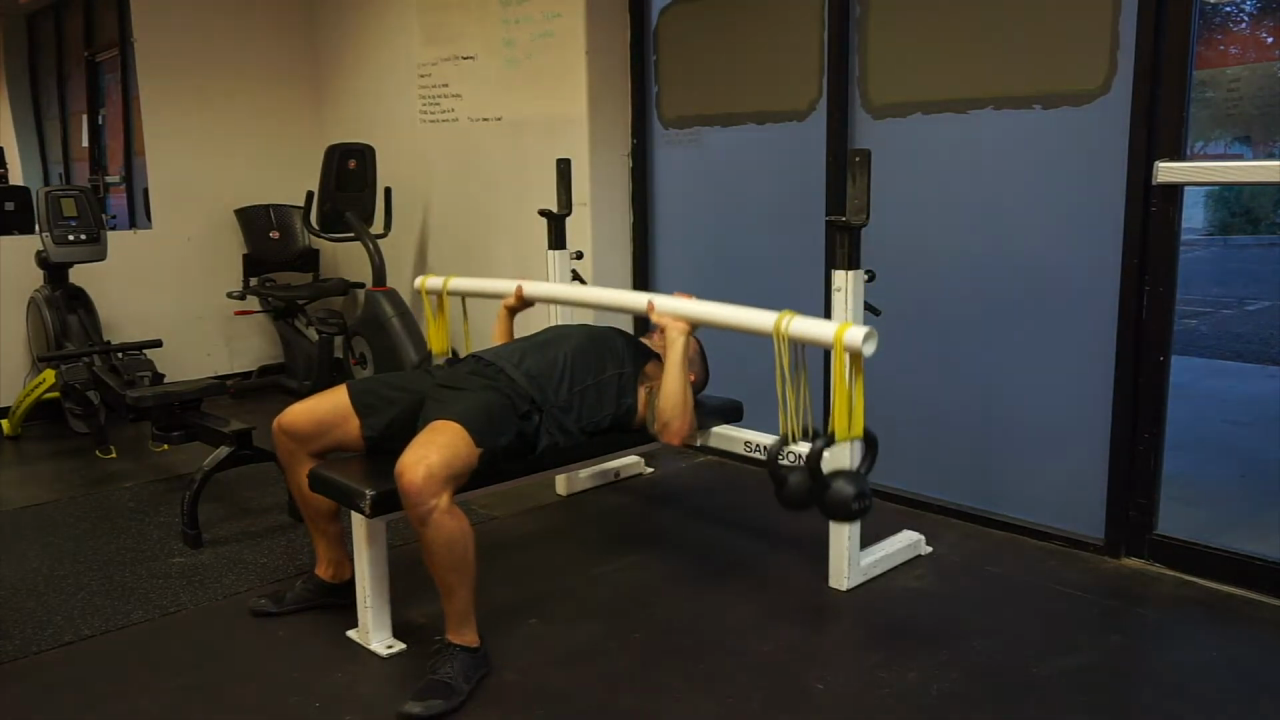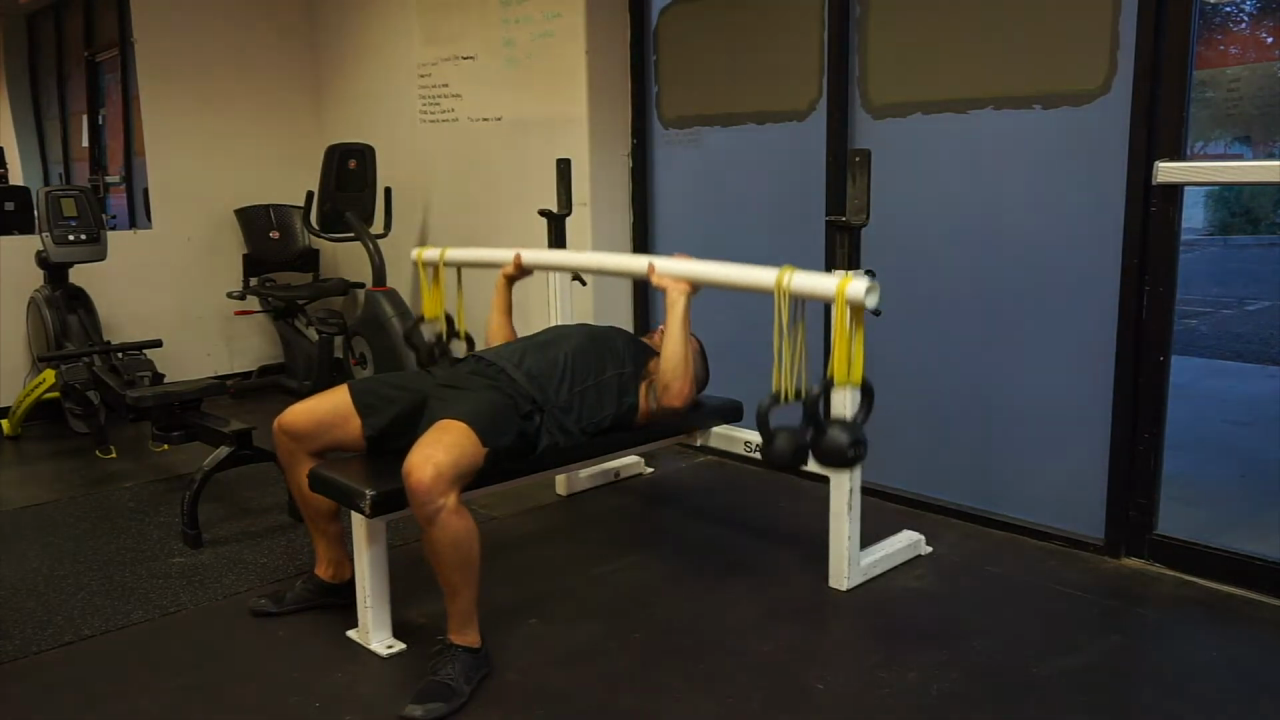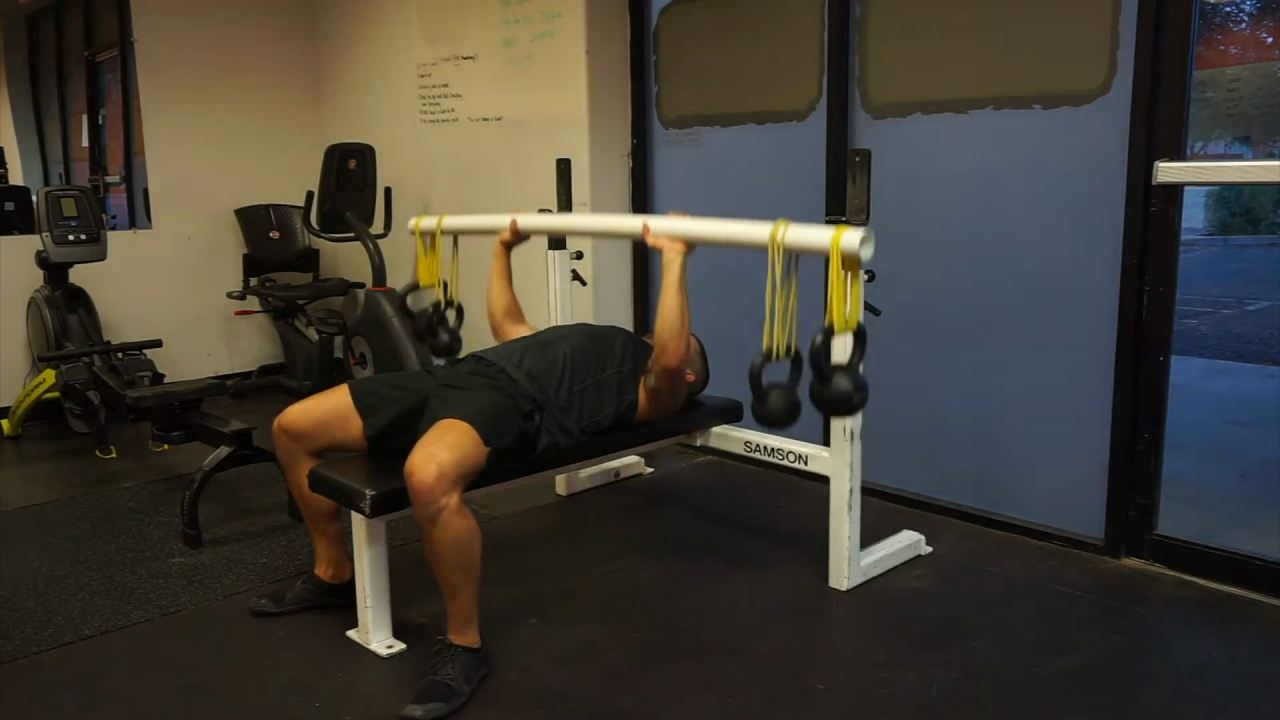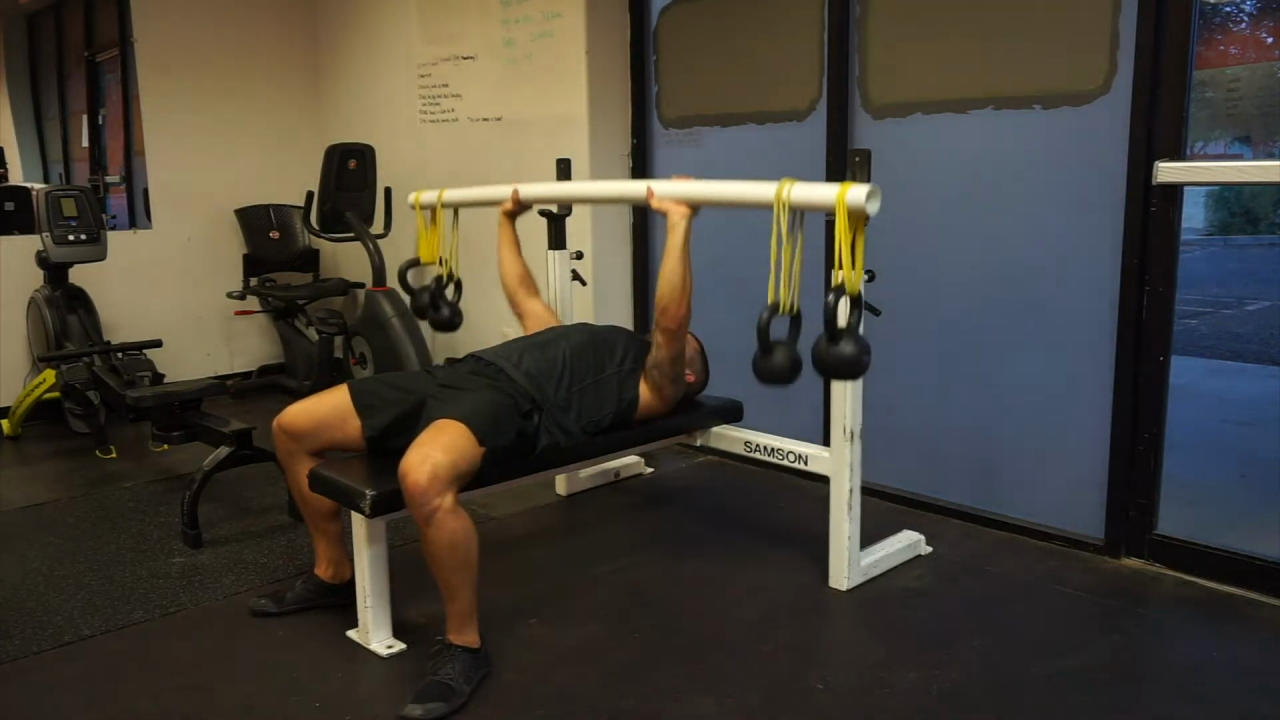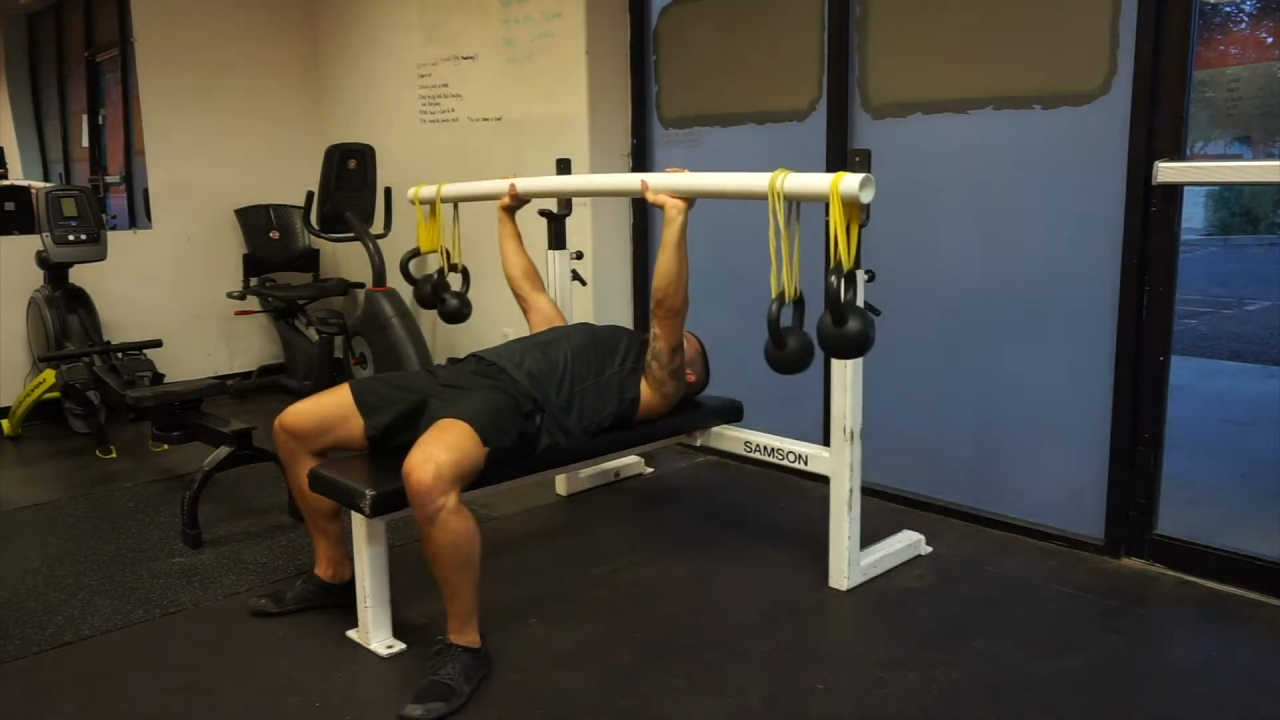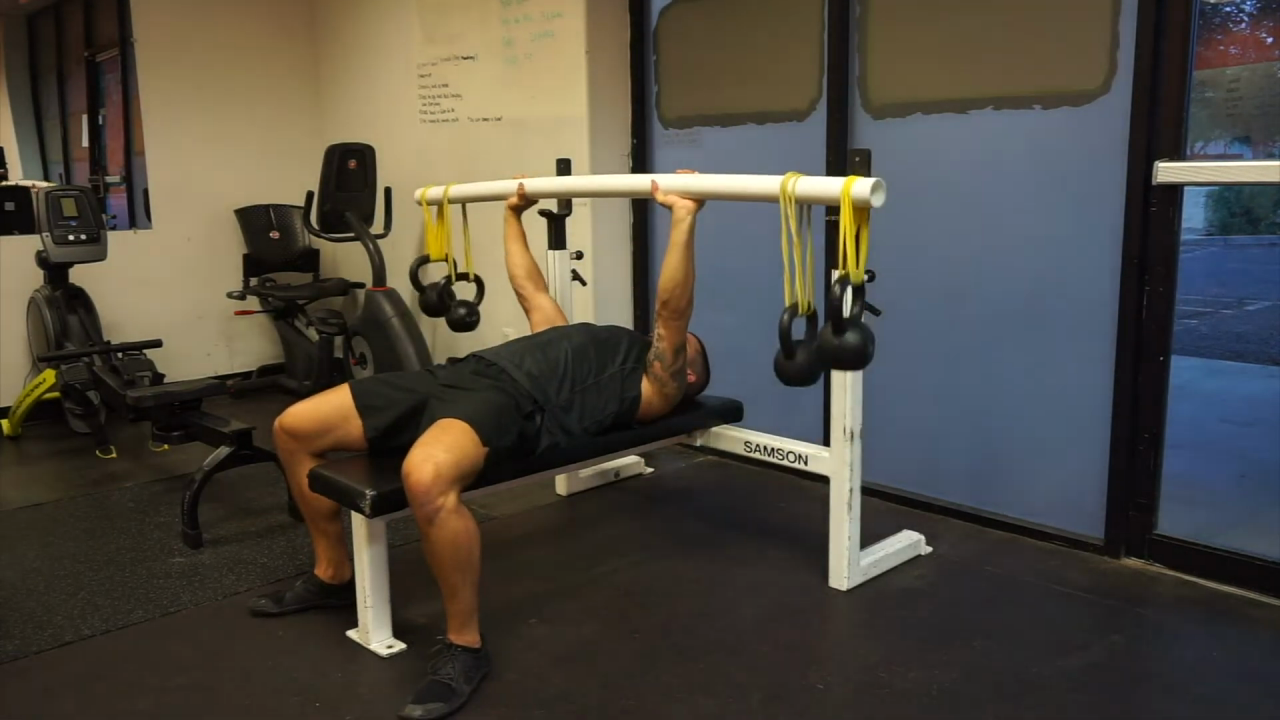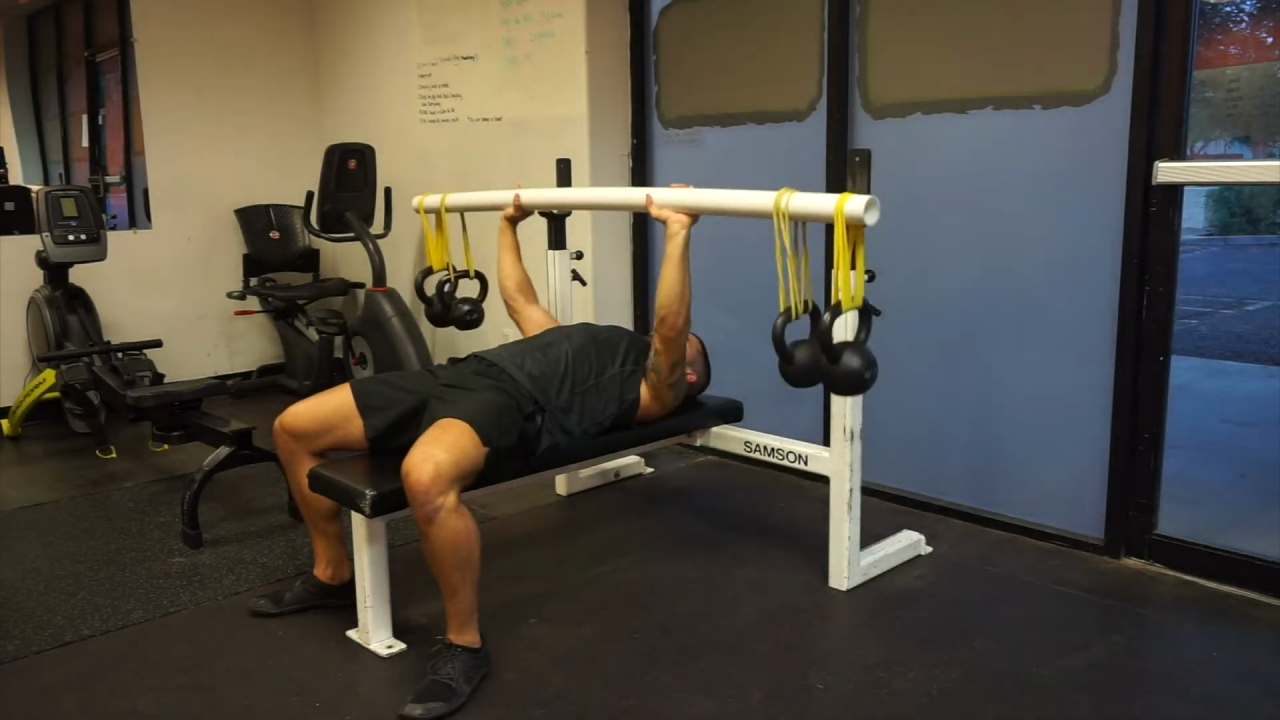
dt=0.2s
person 1, frame 1
left shoulder: (652, 382)
right shoulder: (604, 353)
left elbow: (675, 430)
left wrist: (679, 331)
right wrist: (508, 311)
left hip: (512, 400)
left knee: (420, 478)
right knee: (292, 428)
left ankle: (463, 645)
right ankle: (334, 575)
person 1, frame 2
left shoulder: (650, 385)
right shoulder: (602, 351)
left elbow: (676, 396)
right elbow: (503, 351)
left wrist: (678, 299)
right wrist: (505, 283)
left hip: (513, 400)
left knee: (428, 478)
right knee: (293, 428)
left ankle: (465, 646)
right ankle: (333, 574)
person 1, frame 3
left shoulder: (655, 389)
right shoulder: (595, 354)
left elbow: (671, 357)
right elbow: (506, 324)
left wrist: (673, 259)
right wrist: (502, 250)
left hip: (513, 399)
left knee: (431, 477)
right knee: (293, 428)
left ankle: (465, 646)
right ankle: (333, 574)
person 1, frame 4
left shoulder: (656, 385)
right shoulder: (590, 350)
left elbow: (672, 319)
right elbow: (523, 296)
left wrist: (678, 224)
right wrist: (507, 221)
left hip: (513, 401)
right hip: (461, 374)
left knee: (424, 479)
right knee: (292, 428)
left ankle: (464, 646)
right ankle: (333, 575)
person 1, frame 5
left shoulder: (656, 385)
right shoulder: (593, 352)
left elbow: (668, 310)
right elbow: (529, 290)
left wrist: (674, 216)
right wrist: (506, 215)
left hip: (515, 401)
right hip: (460, 375)
left knee: (429, 478)
right knee: (293, 428)
left ankle: (465, 646)
right ankle: (333, 575)
person 1, frame 6
left shoulder: (657, 384)
right shoulder: (591, 352)
left elbow: (674, 309)
right elbow: (531, 289)
left wrist: (682, 217)
right wrist: (514, 214)
left hip: (514, 401)
right hip: (461, 373)
left knee: (428, 478)
right knee: (293, 428)
left ankle: (464, 646)
right ankle: (333, 575)
person 1, frame 7
left shoulder: (659, 387)
right shoulder: (597, 351)
left elbow: (672, 329)
right elbow: (520, 302)
left wrist: (677, 232)
right wrist: (508, 225)
left hip: (517, 399)
right hip: (463, 374)
left knee: (427, 477)
right knee: (294, 427)
left ankle: (464, 646)
right ankle: (332, 575)
